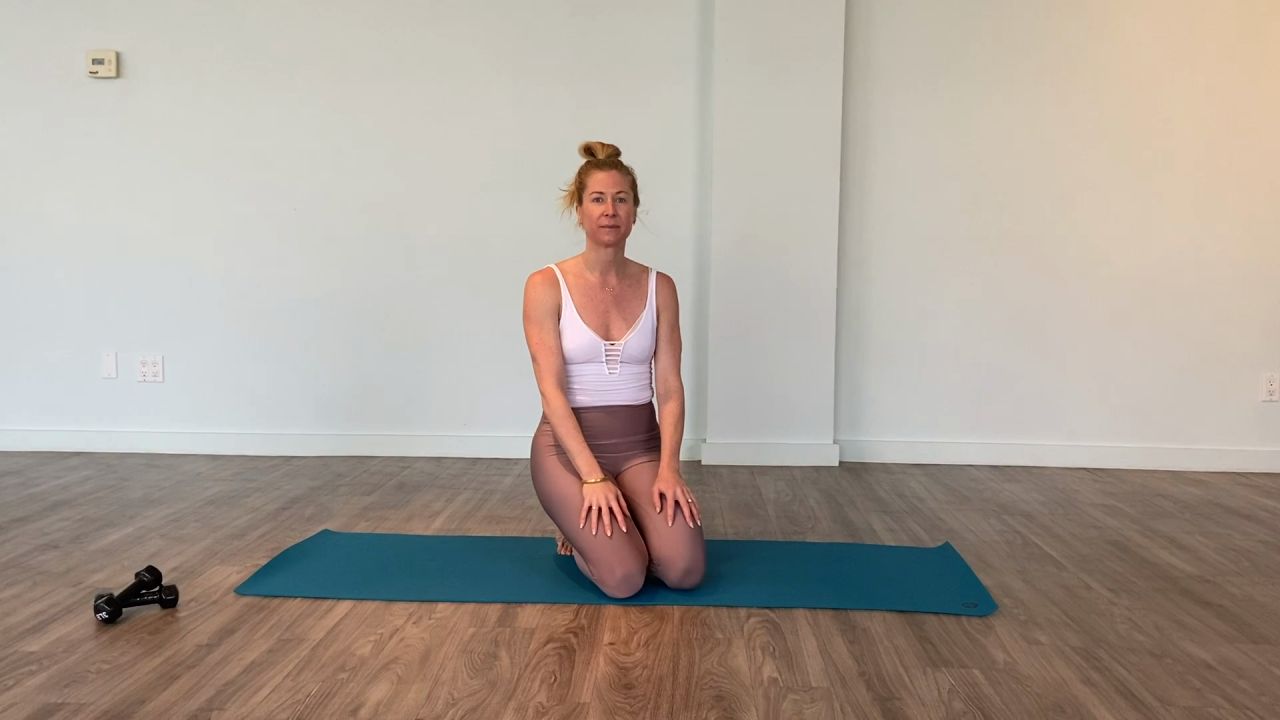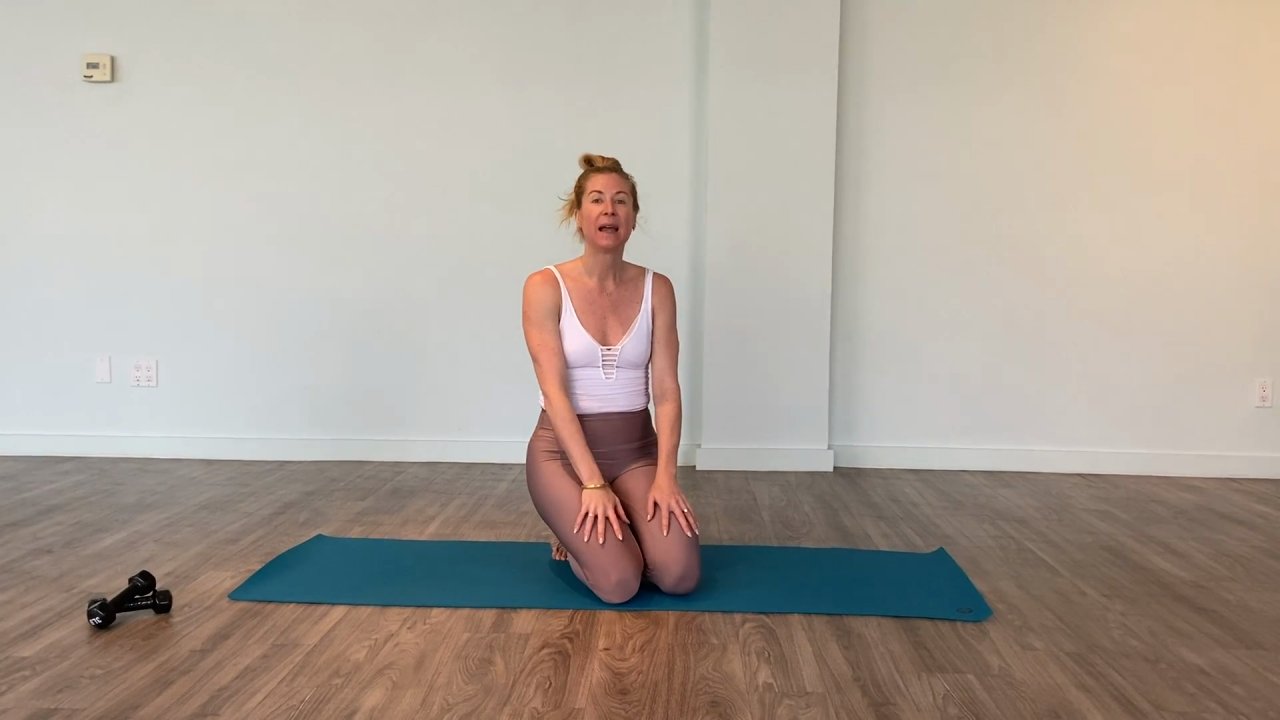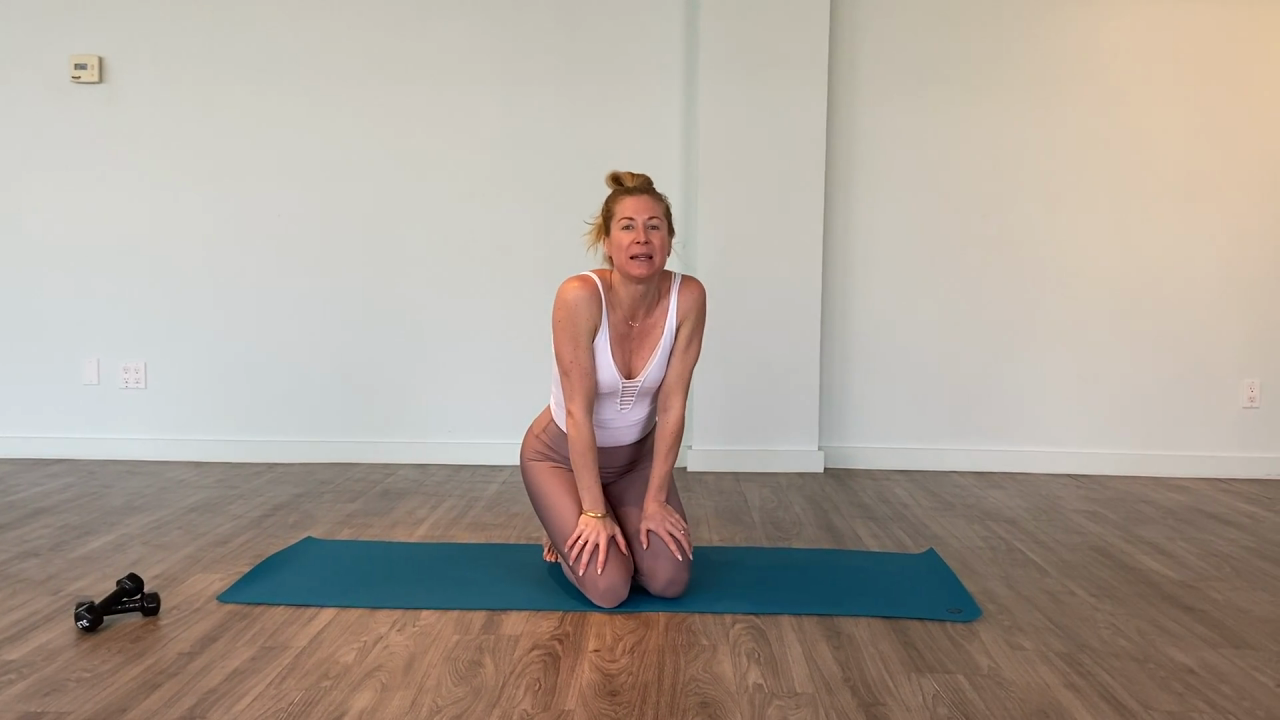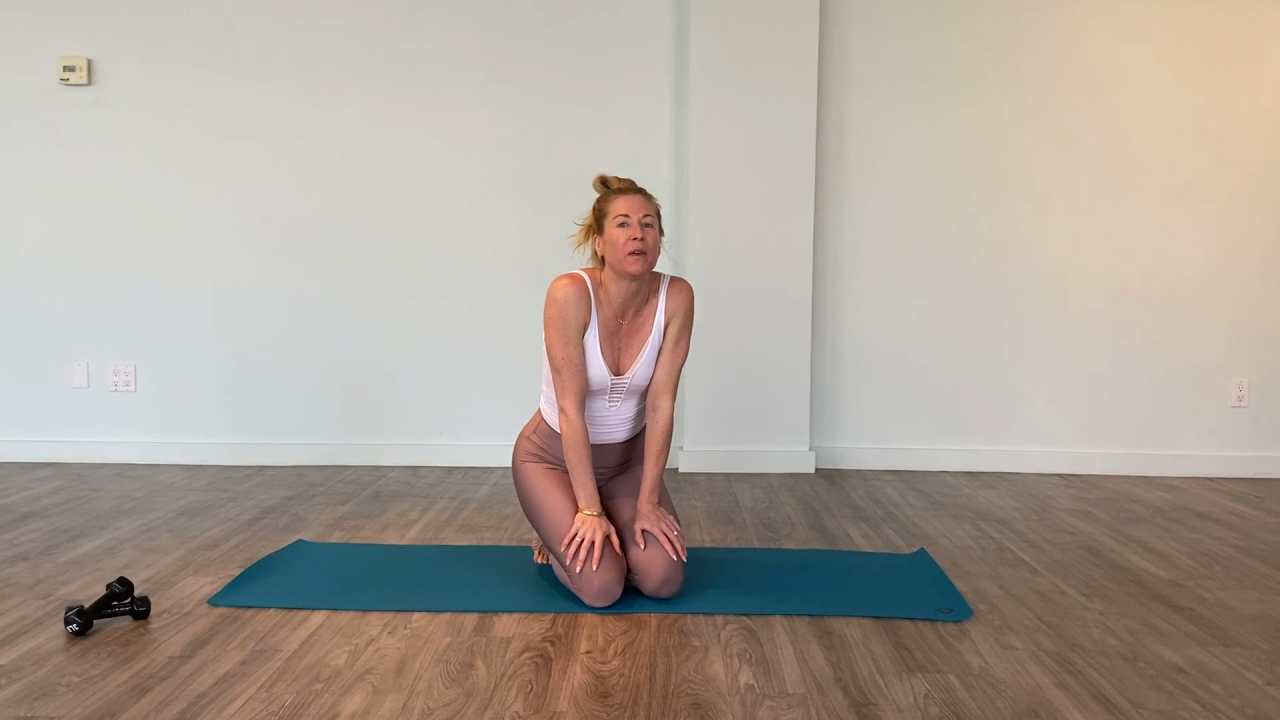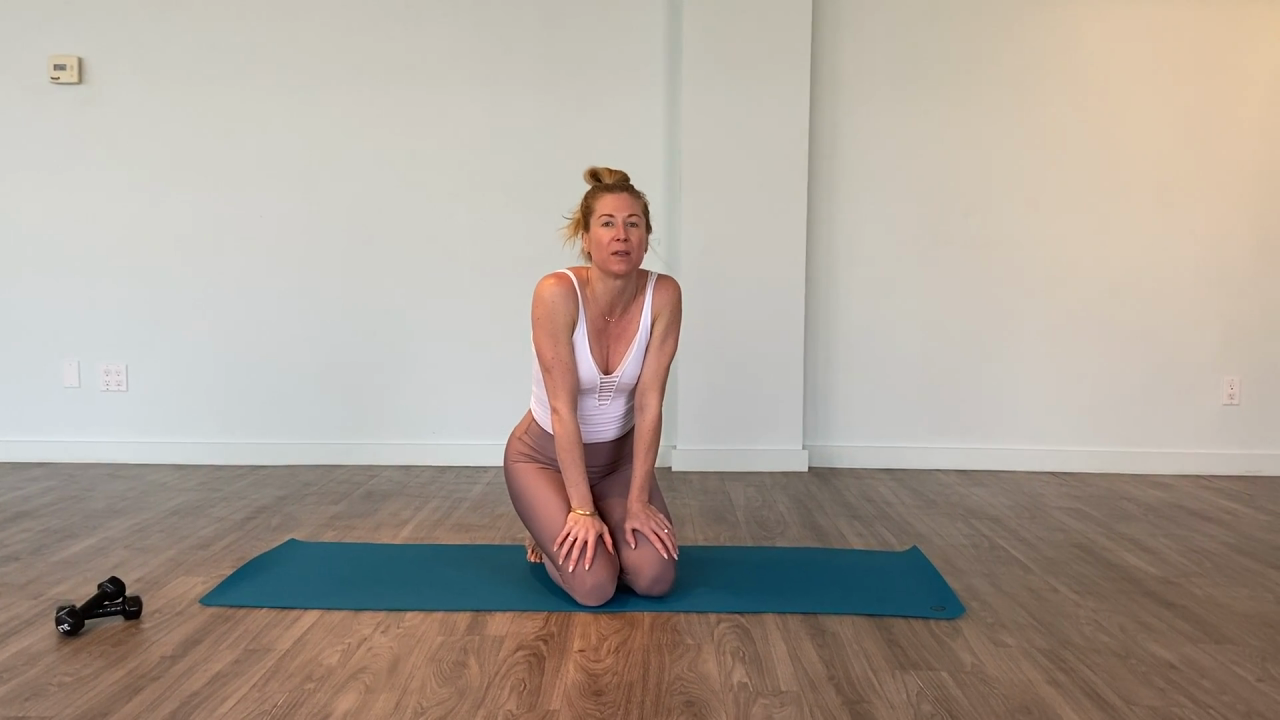
dt=1s
person 1, frame 1
left shoulder: (659, 287)
right shoulder: (546, 286)
left elbow: (669, 388)
right elbow: (551, 391)
left wrist: (669, 468)
right wrist: (592, 477)
left hip: (640, 444)
right hip: (568, 445)
left knee: (685, 571)
right knee: (624, 577)
left ankle: (619, 519)
right ankle: (579, 526)
person 1, frame 2
left shoulder: (657, 289)
right shoulder: (545, 287)
left elbow: (666, 389)
right elbow: (554, 392)
left wrist: (666, 475)
right wrist: (592, 483)
left hip: (636, 449)
right hip: (563, 451)
left knee: (679, 576)
right knee: (618, 584)
left ankle: (620, 524)
right ankle: (575, 534)
person 1, frame 3
left shoulder: (687, 297)
right shoulder: (580, 296)
left elbow: (672, 406)
right elbow: (578, 412)
left wrist: (654, 500)
right wrist: (593, 511)
left hip: (636, 455)
right hip: (560, 454)
left knee: (669, 581)
right knee: (609, 588)
left ankle: (604, 530)
right ankle: (568, 534)
person 1, frame 4
left shoulder: (675, 297)
right shoulder: (570, 293)
left elbow: (661, 405)
right elbow: (570, 408)
left wrist: (648, 501)
right wrist: (590, 509)
left hip: (627, 456)
right hip: (553, 455)
left knee: (663, 579)
right knee: (601, 586)
left ankle: (588, 529)
right ankle: (559, 537)
person 1, frame 5
left shoulder: (663, 295)
right shoulder: (557, 292)
left elbow: (648, 404)
right elbow: (563, 408)
left wrist: (638, 500)
right wrist: (583, 509)
left hip: (618, 455)
right hip: (544, 456)
left knee: (656, 578)
right knee: (595, 585)
left ankle: (574, 526)
right ankle: (552, 533)
